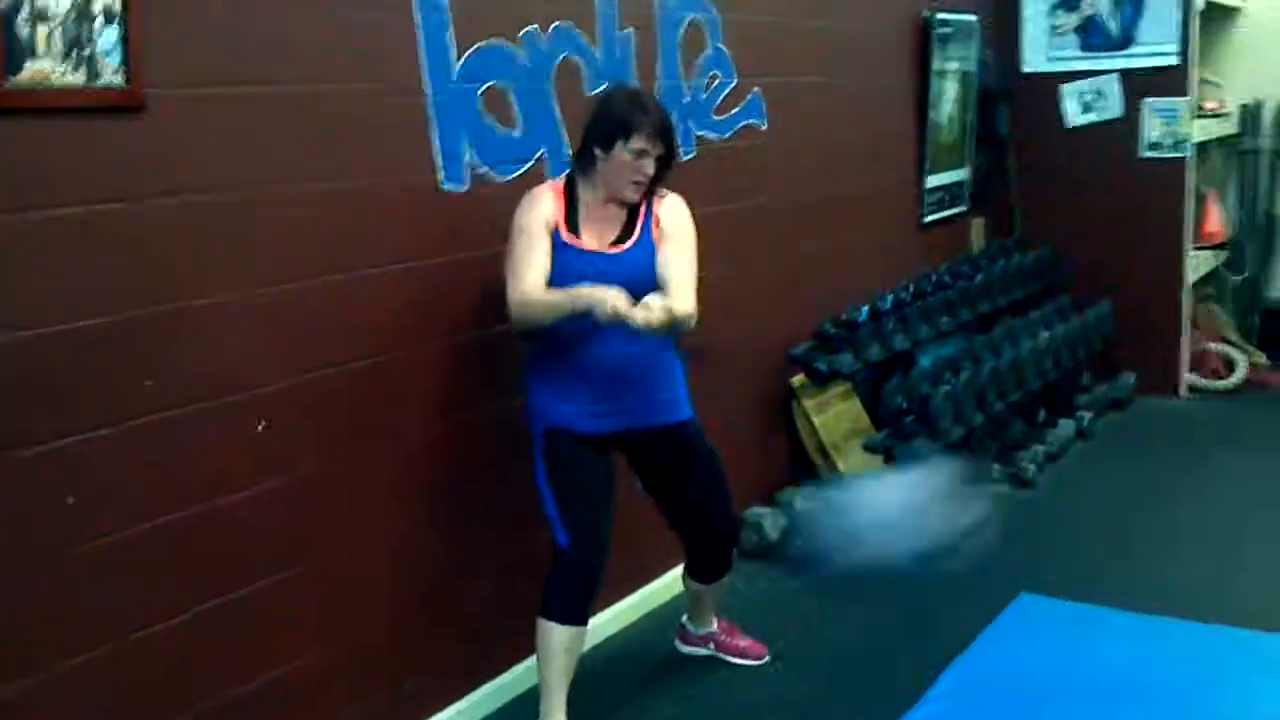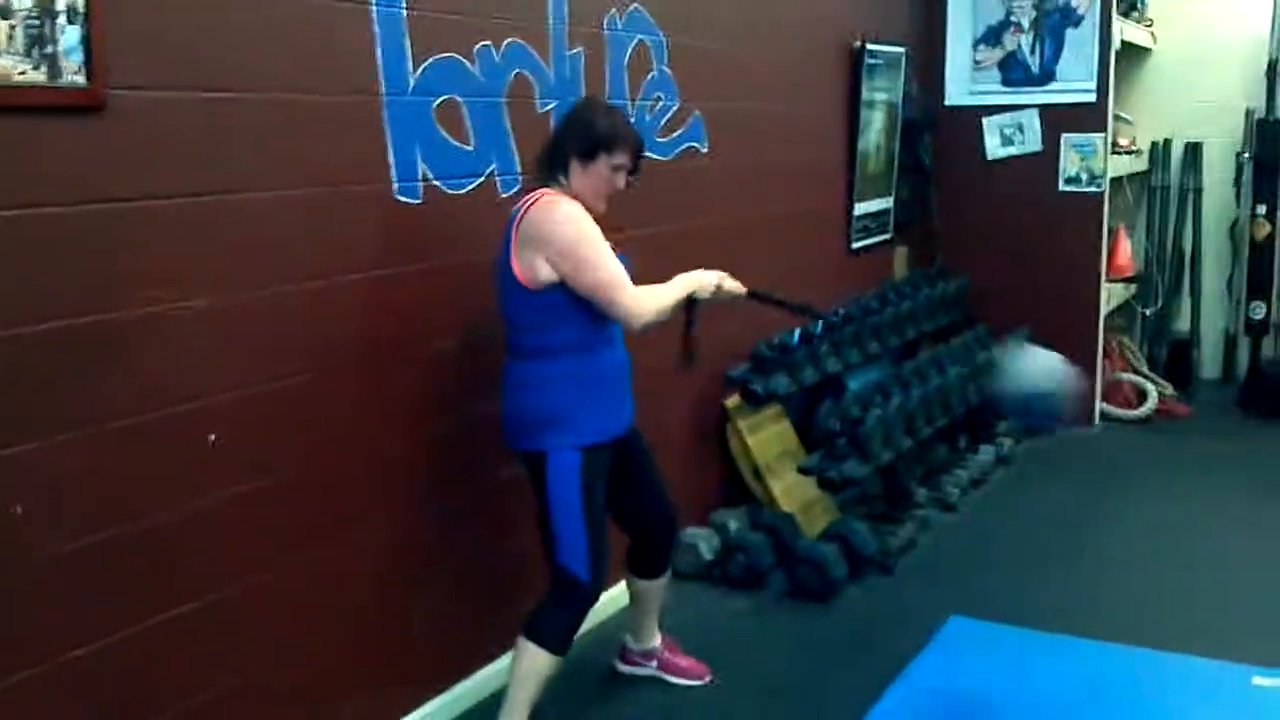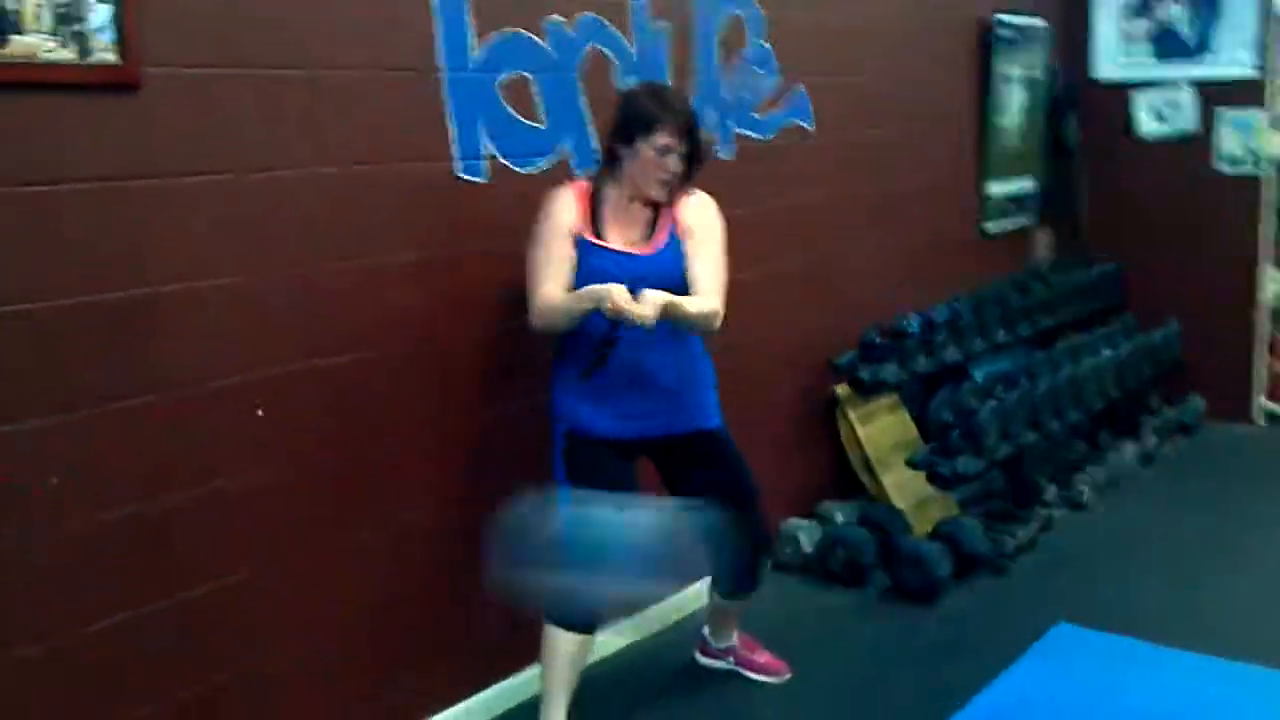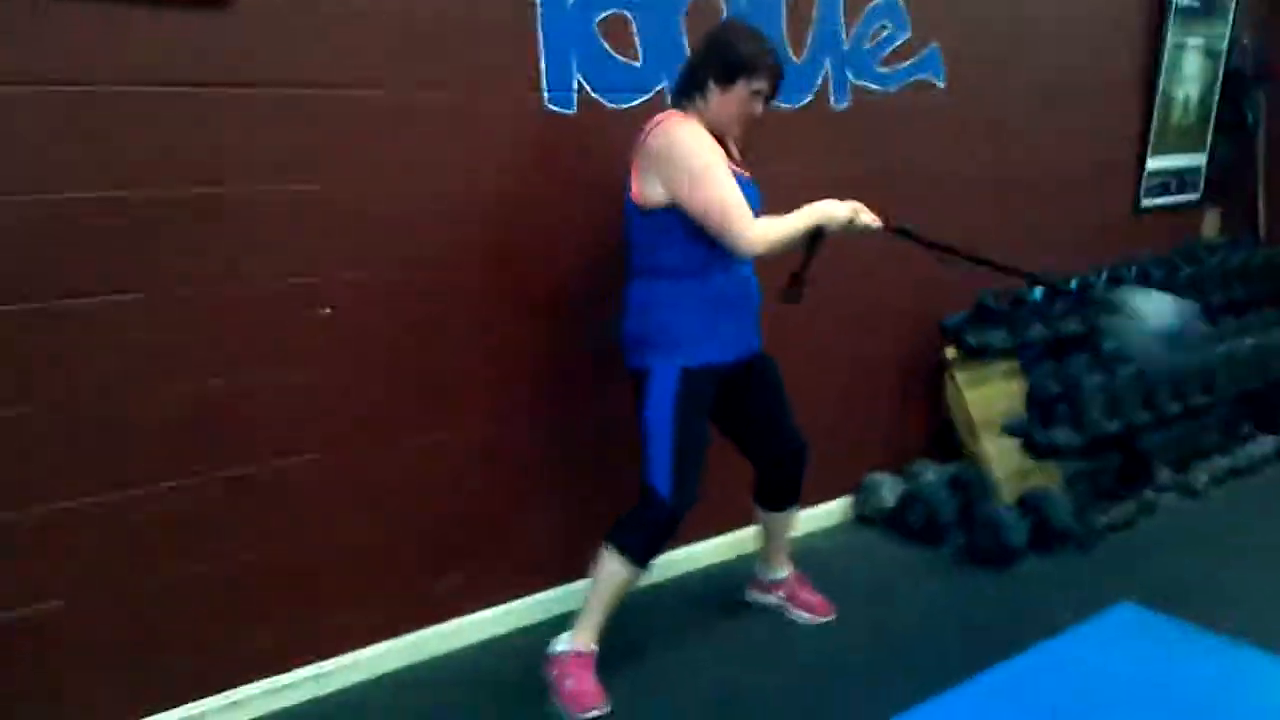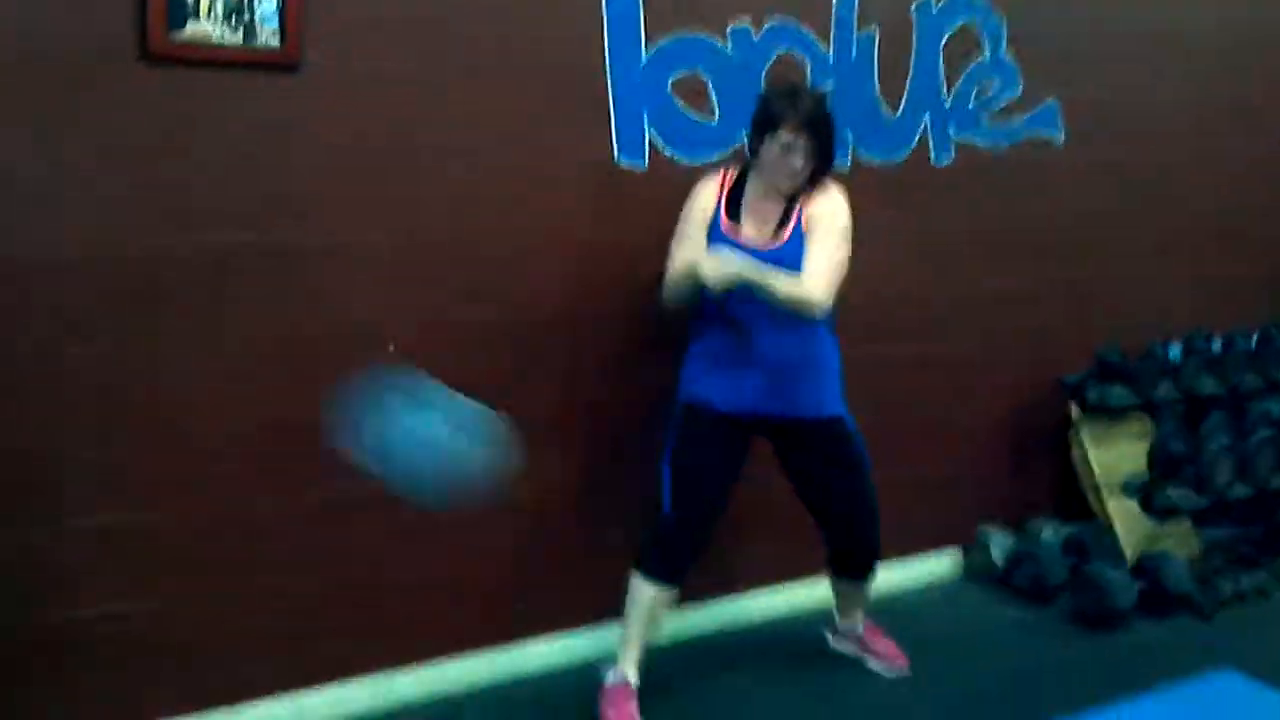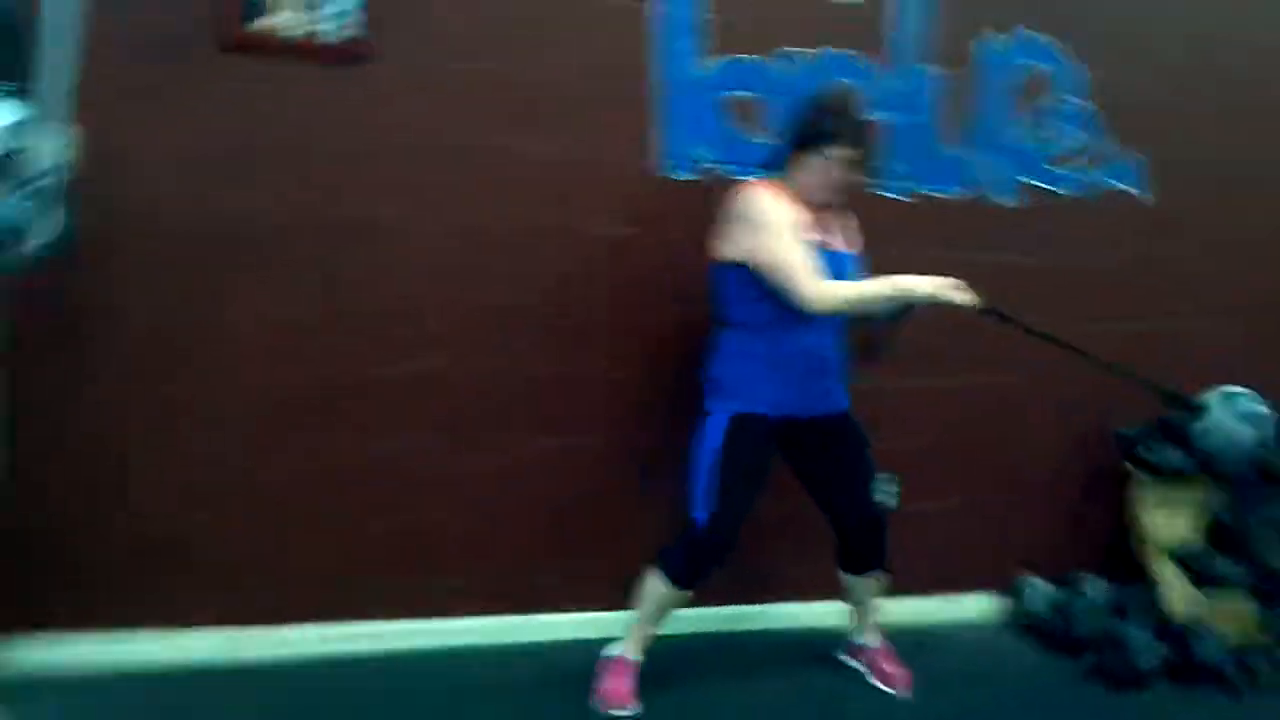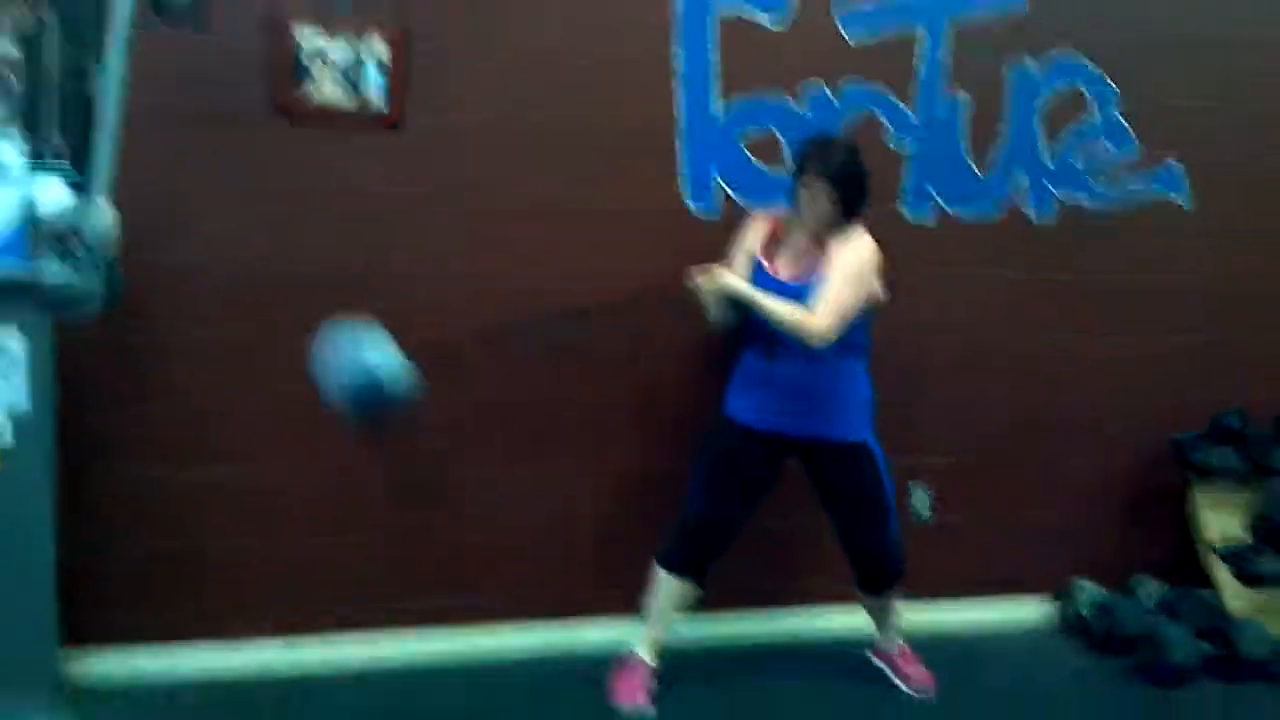
dt=0.7s
person 1, frame 1
left shoulder: (667, 210)
right shoulder: (543, 205)
left elbow: (684, 308)
right elbow: (521, 308)
left wrist: (656, 311)
right wrist: (580, 300)
left hip: (657, 410)
right hip: (568, 417)
left knee: (716, 532)
right knee: (578, 560)
left ankle: (701, 628)
person 1, frame 2
left shoulder: (576, 216)
right shoulder: (553, 215)
left elbow: (620, 299)
right elbow: (632, 311)
left wrist: (700, 283)
right wrist: (689, 281)
left hip: (603, 420)
right hip: (561, 429)
left knee: (657, 526)
right knee: (577, 582)
left ankle: (643, 645)
person 1, frame 3
left shoulder: (695, 209)
right shoulder: (570, 206)
left elbow: (710, 313)
right elbow: (544, 313)
left wrist: (661, 305)
right wrist: (600, 301)
left hip: (684, 415)
right hip: (593, 418)
left knee: (748, 542)
left ankle: (720, 640)
person 1, frame 4
left shoulder: (717, 140)
right shoulder: (676, 137)
left elbow: (750, 229)
right elbow: (746, 239)
left wrist: (834, 217)
right wrist: (814, 212)
left hip: (733, 343)
right hip: (674, 352)
left knee: (785, 455)
right knee: (666, 500)
left ankle: (774, 576)
right ankle: (575, 646)
person 1, frame 5
left shoulder: (828, 204)
right shoulder: (713, 193)
left elbow: (815, 299)
right elbow: (673, 291)
left wrist: (746, 272)
right wrist: (701, 273)
left hip: (807, 397)
right hip: (716, 392)
left knee: (858, 529)
right knee: (679, 531)
left ankle: (851, 626)
person 1, frame 6
left shoulder: (836, 216)
right shoulder: (759, 203)
left elbow: (857, 296)
right elbow: (814, 296)
left wrist: (922, 291)
right wrist: (904, 285)
left hip: (820, 402)
right hip: (747, 402)
left knee: (864, 521)
right knee: (709, 535)
left ankle: (865, 642)
right ankle: (626, 654)
person 1, frame 7
left shoulder: (857, 247)
right shoulder: (760, 231)
left elbow: (818, 329)
right elbow: (723, 318)
left wrist: (747, 292)
right wrist: (720, 291)
left hip: (836, 424)
right hip: (754, 413)
left knee: (877, 547)
right knee: (699, 530)
left ankle: (889, 644)
right ankle: (642, 655)
